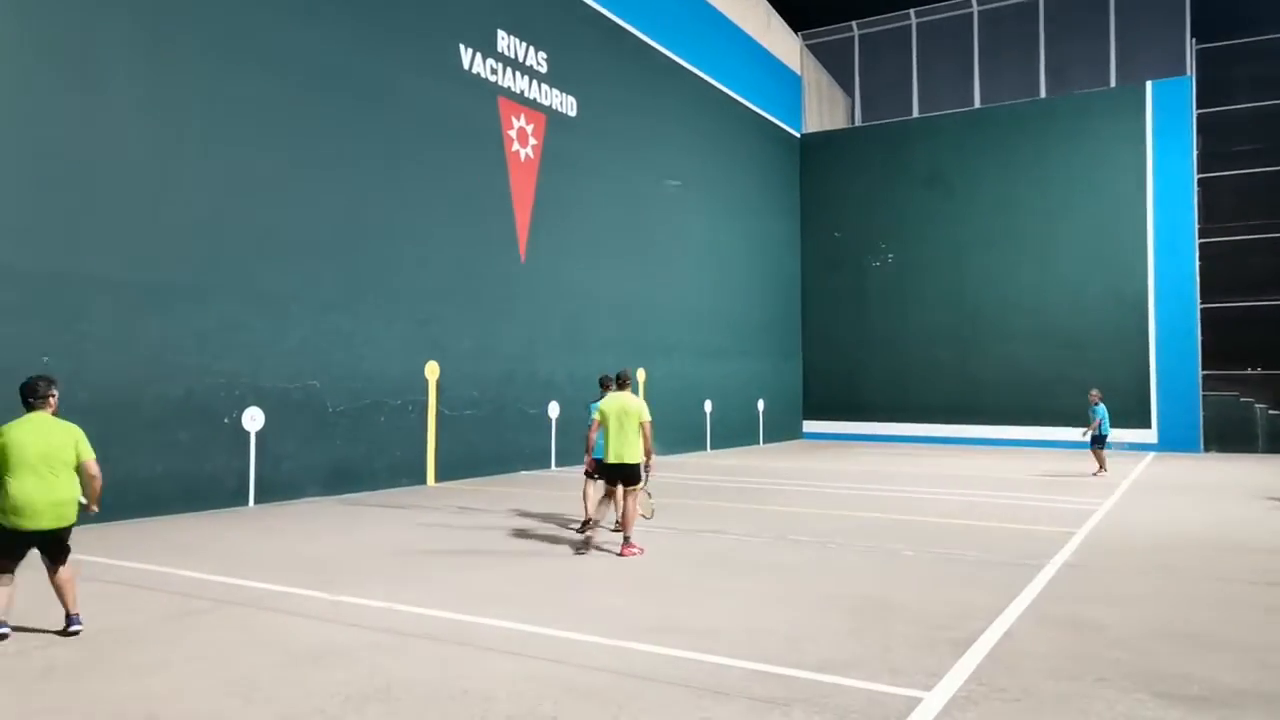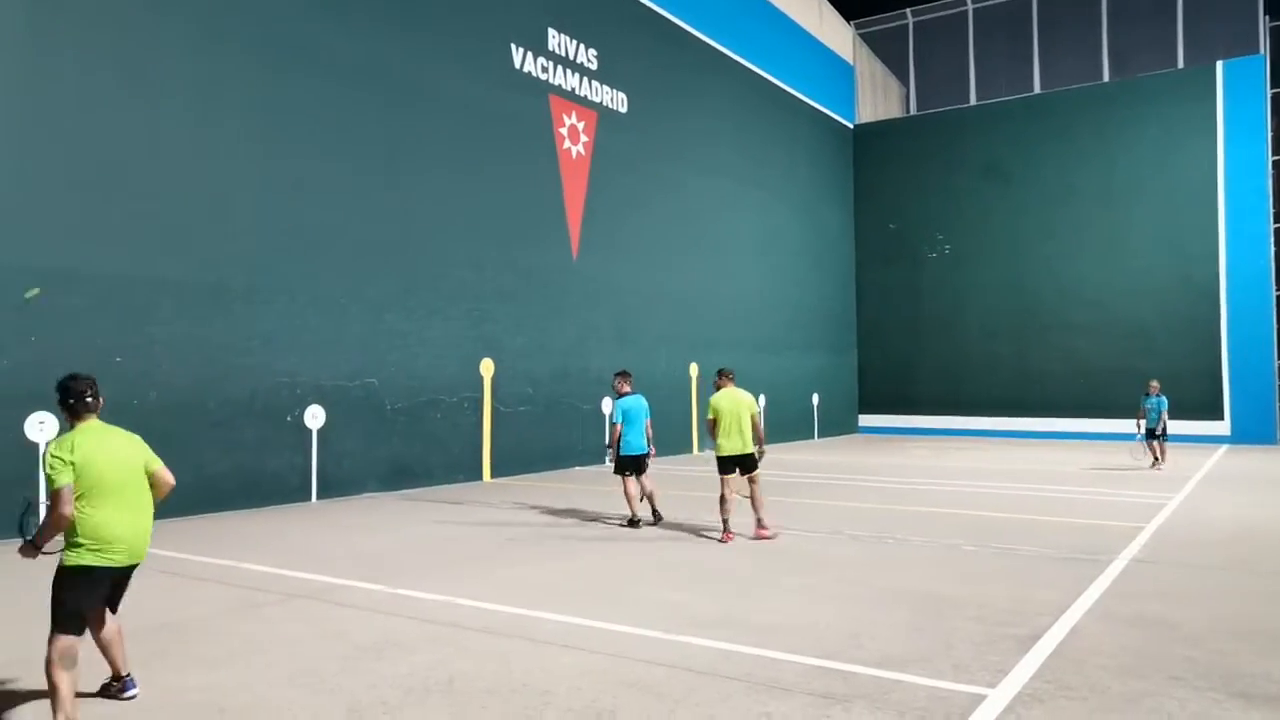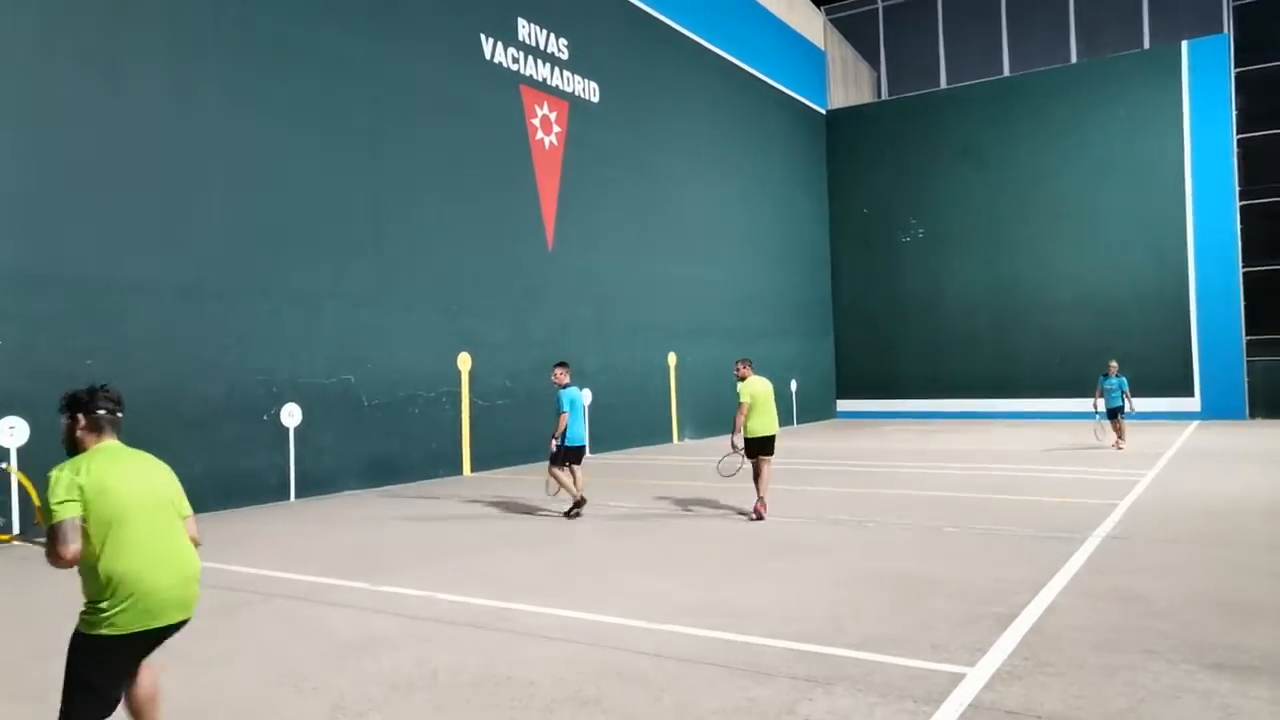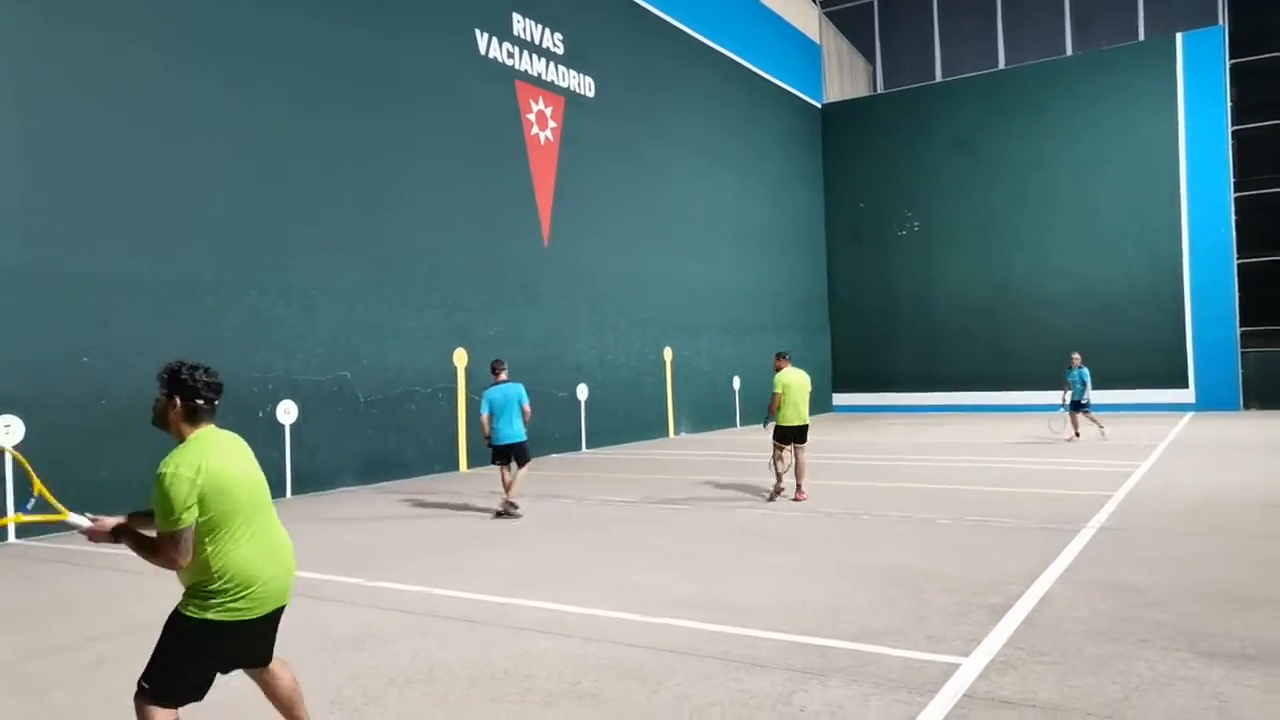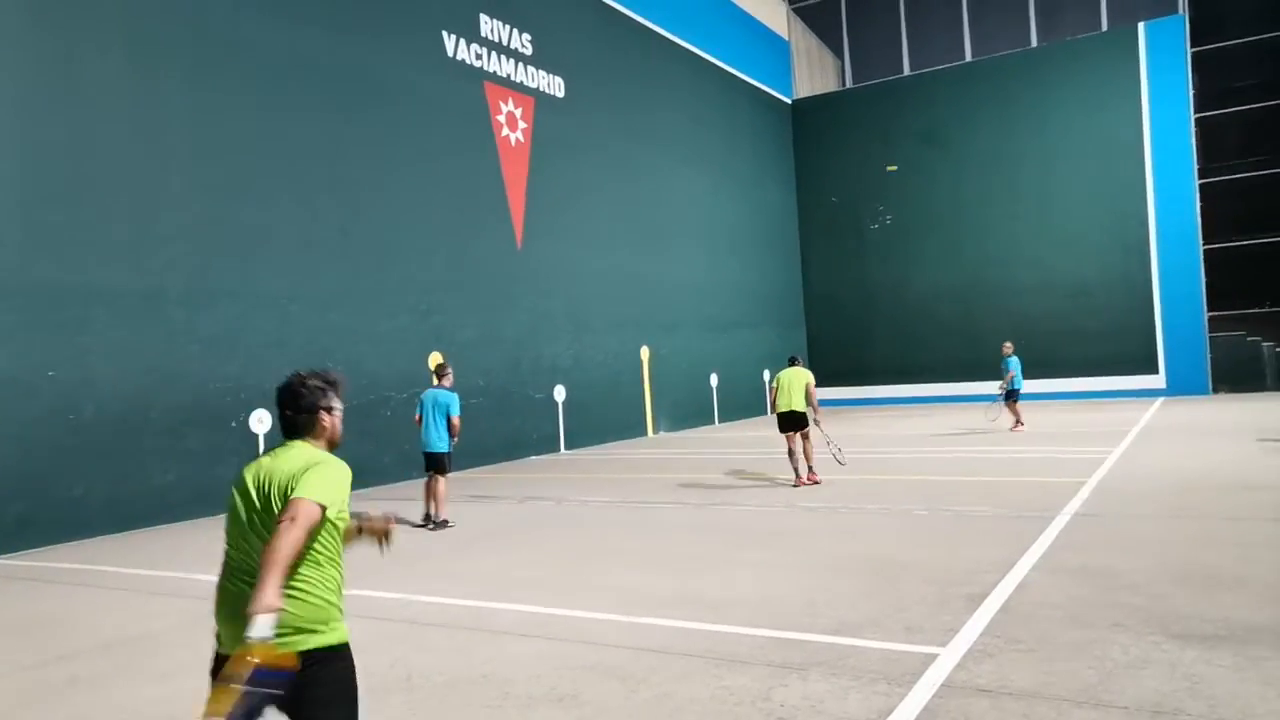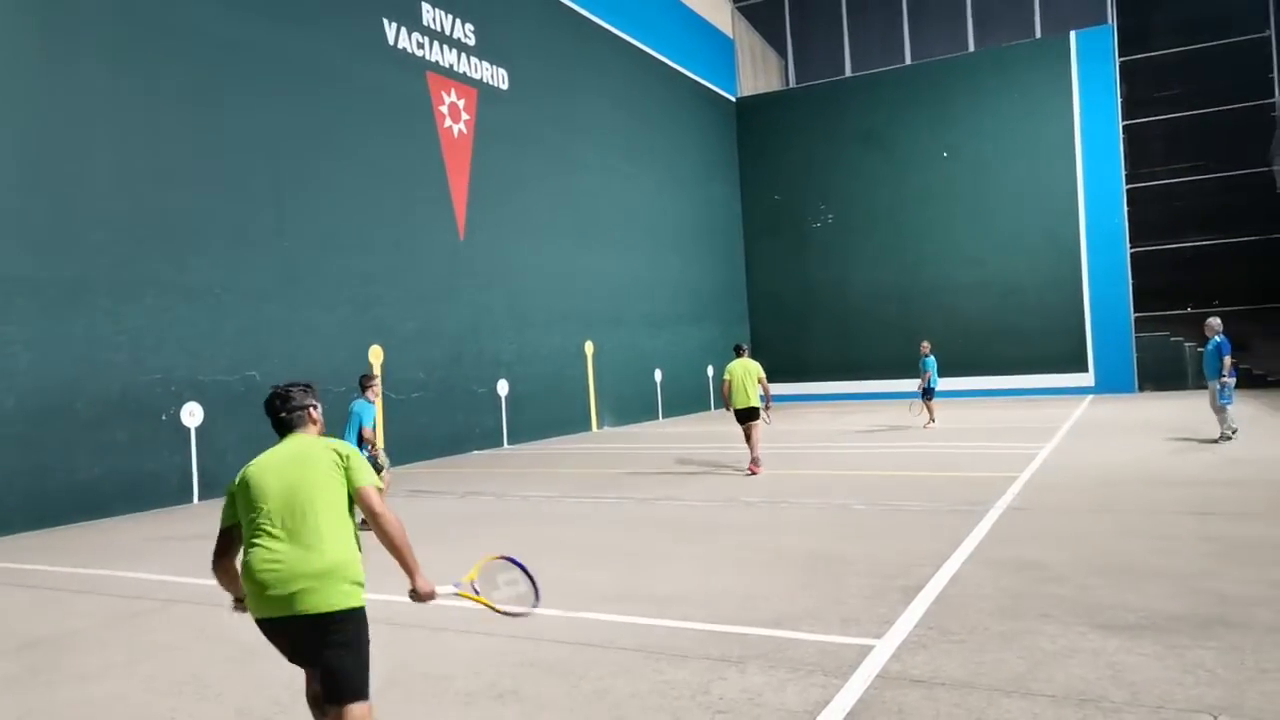
dt=0.7s
person 1, frame 1
right shoulder: (71, 432)
right elbow: (93, 474)
right wrist: (92, 501)
right hip: (60, 513)
right knee: (58, 564)
right ankle: (73, 619)
person 1, frame 2
left shoulder: (61, 448)
right shoulder: (130, 440)
left elbow: (63, 510)
right elbow: (166, 481)
left wrist: (35, 544)
left hip: (89, 551)
right hip: (133, 546)
left knee: (63, 637)
right knee: (98, 610)
right ankle: (123, 679)
person 1, frame 3
left shoulder: (68, 475)
right shoulder: (157, 467)
left elbow: (67, 552)
right elbow: (192, 535)
left wrist: (52, 554)
left hip: (123, 609)
right hip: (181, 596)
right knee: (131, 658)
person 1, frame 4
left shoulder: (177, 468)
right shoulder: (232, 443)
left elbow: (176, 556)
left wrist: (122, 534)
right wrist: (126, 522)
left hip: (227, 601)
right hip: (272, 585)
right knee: (260, 663)
person 1, frame 5
left shoulder: (253, 471)
right shoulder: (329, 468)
right elbow: (294, 524)
left wrist: (356, 528)
right wrist: (270, 589)
left hip: (240, 639)
right hip: (310, 640)
person 1, frame 6
left shoulder: (248, 473)
right shoulder: (339, 451)
left elbow: (221, 561)
right elbow: (379, 513)
left wrist: (240, 594)
right wrist: (416, 573)
left hip: (269, 600)
right hip: (332, 595)
left knee: (319, 673)
